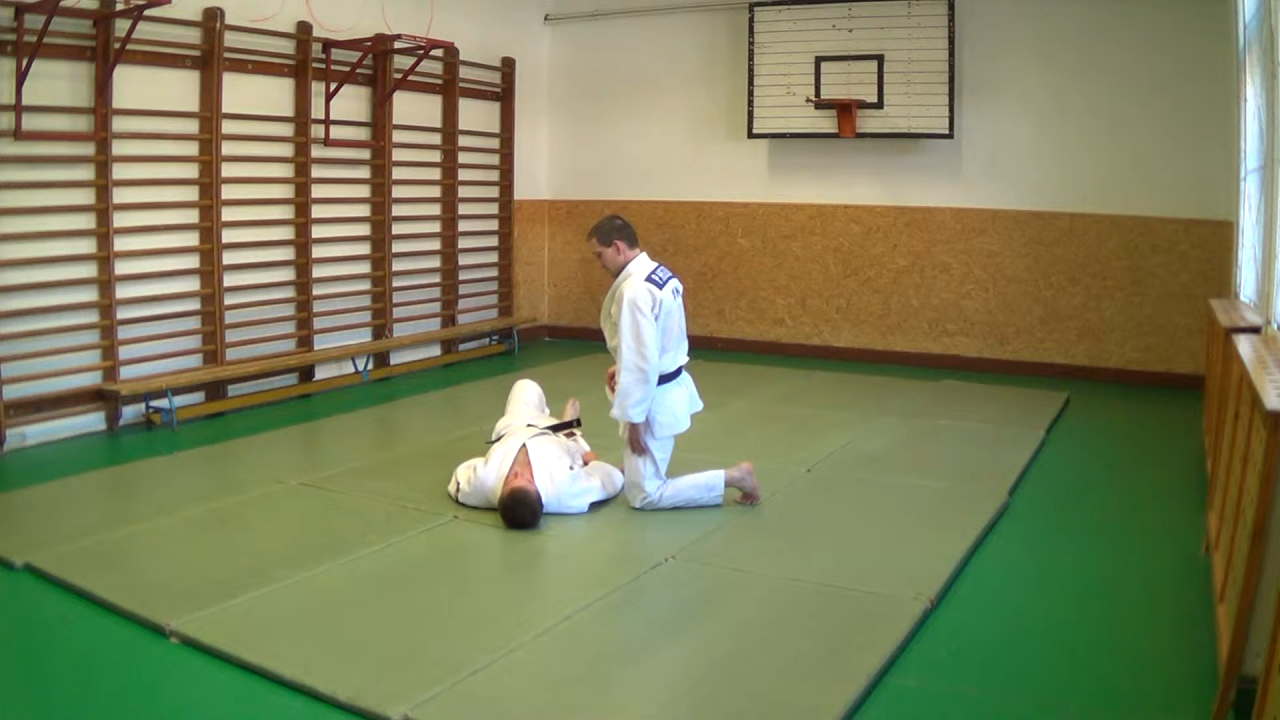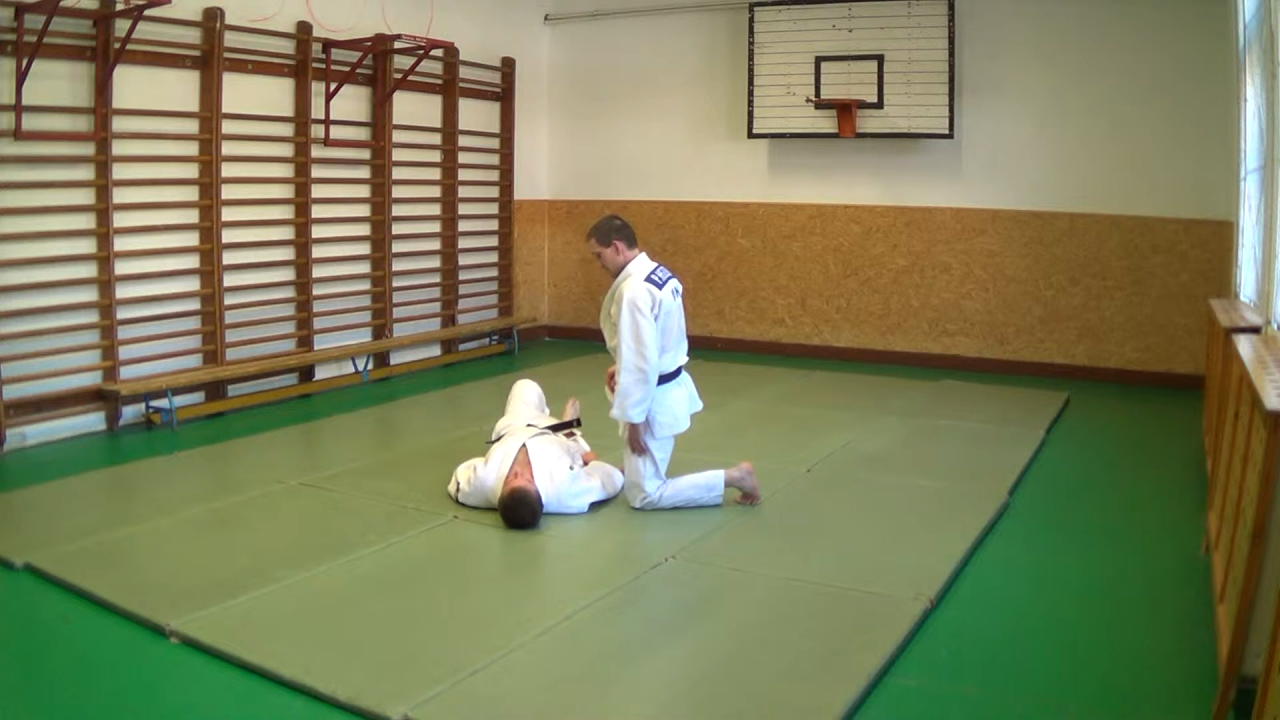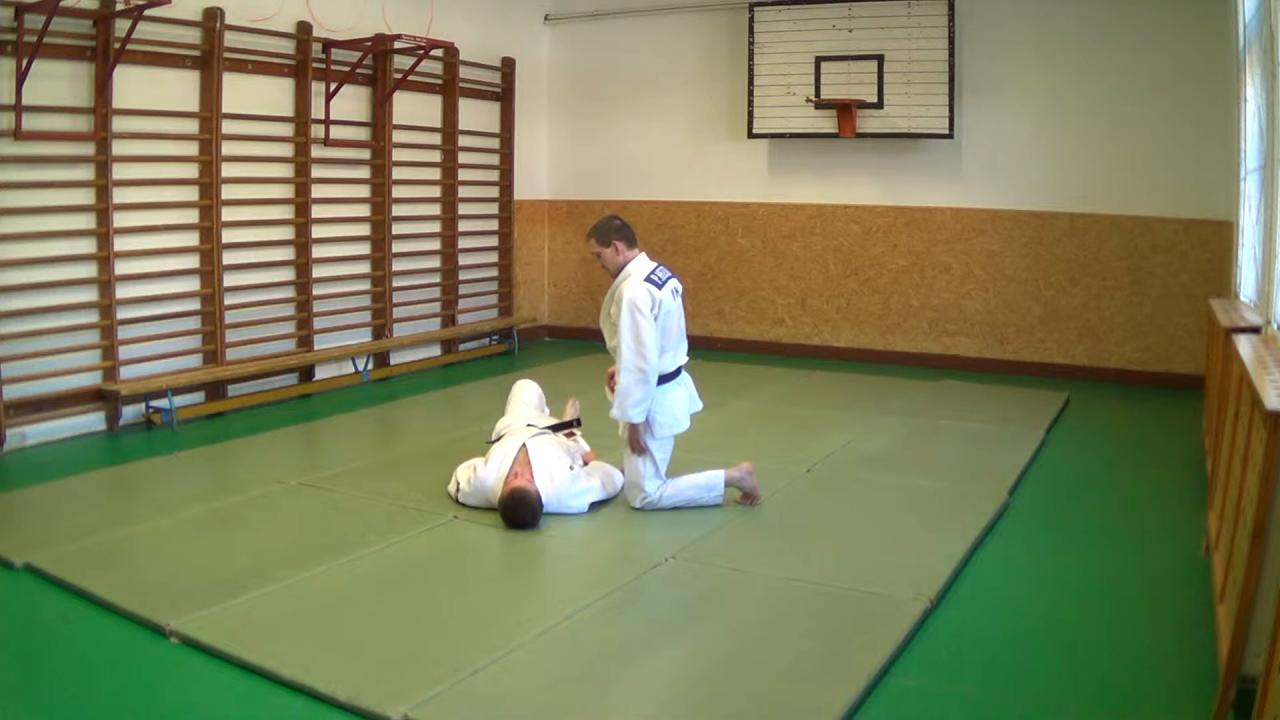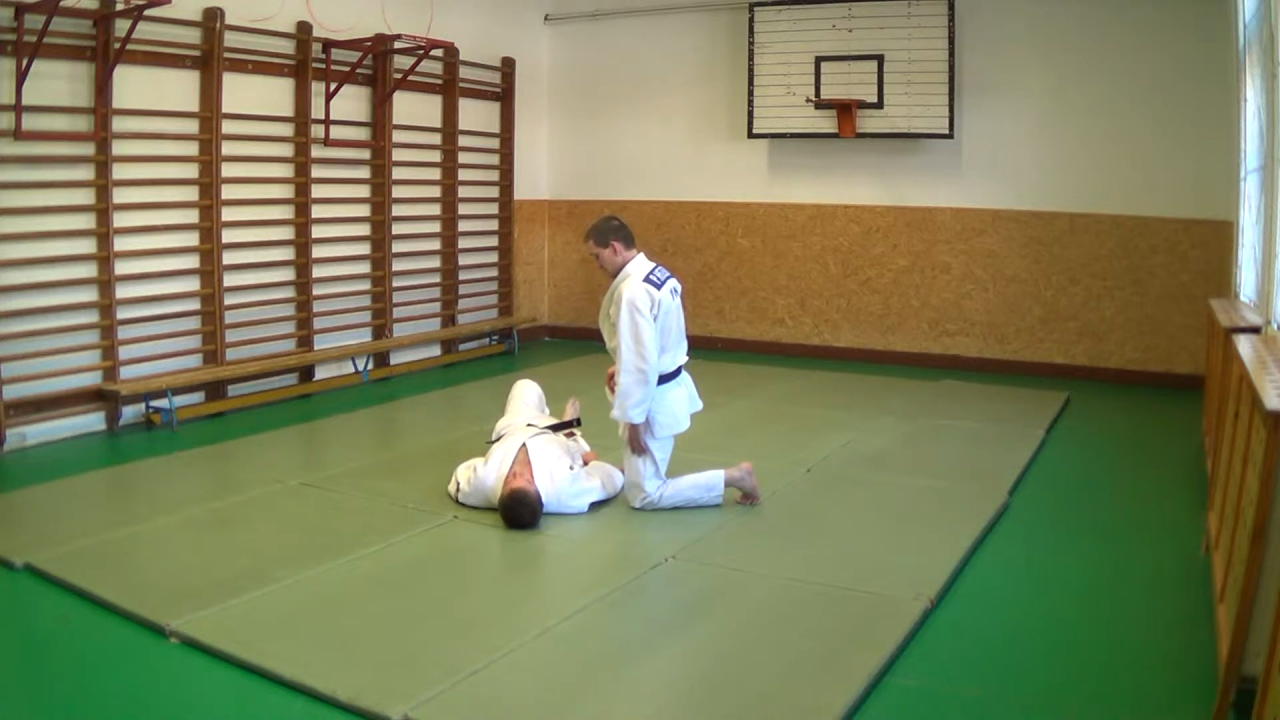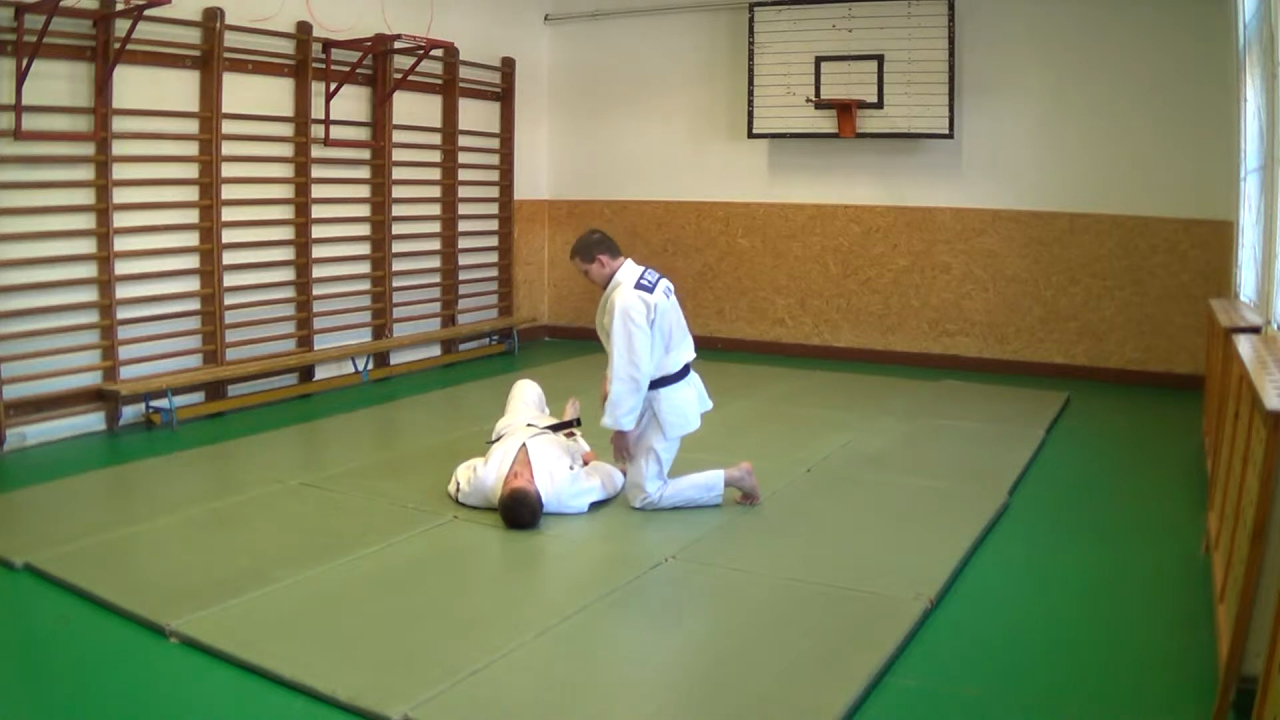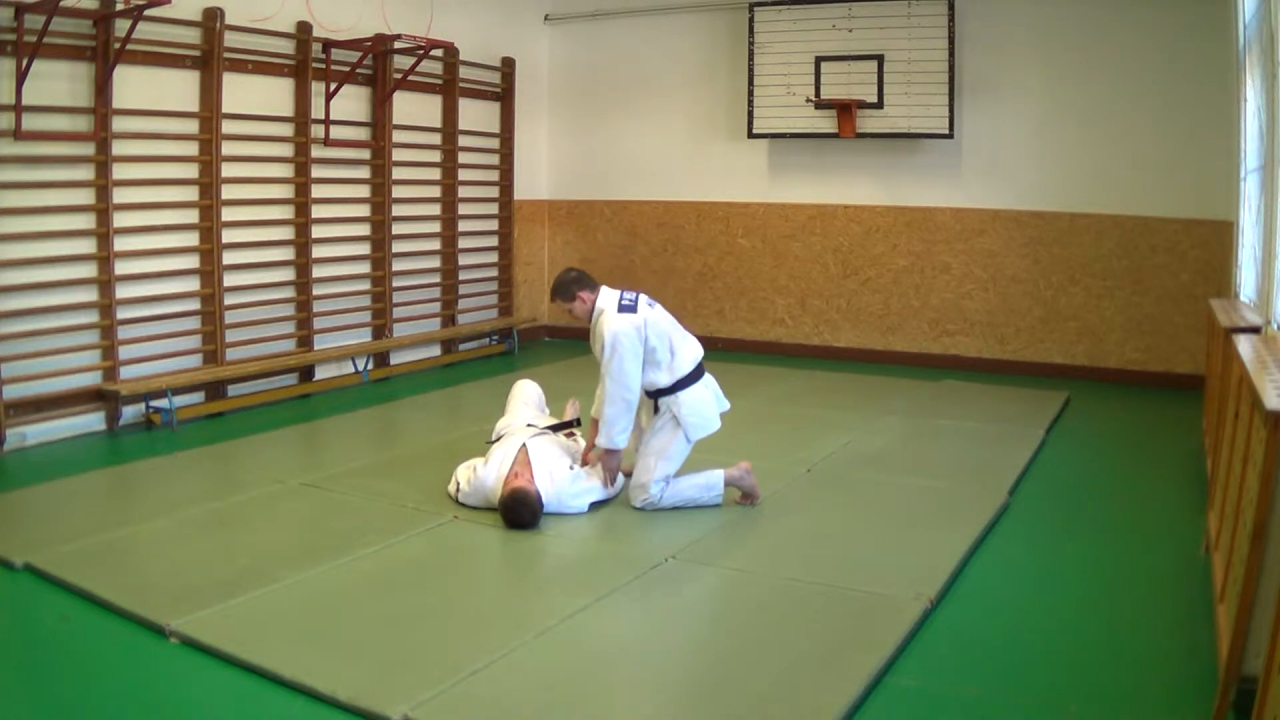
dt=0.3s
person 1, frame 1
left shoulder: (634, 290)
right shoulder: (656, 273)
left elbow: (641, 363)
left wrist: (634, 417)
right wrist: (621, 366)
left hip: (655, 398)
right hip: (668, 386)
left knee: (644, 495)
left ankle: (733, 477)
person 1, frame 2
left shoulder: (634, 290)
right shoulder: (656, 274)
left elbow: (641, 363)
left wrist: (634, 418)
right wrist: (620, 366)
left hip: (655, 397)
right hip: (669, 387)
left knee: (643, 495)
left ankle: (734, 477)
person 1, frame 3
left shoulder: (634, 290)
right shoulder: (655, 273)
left elbow: (641, 363)
left wrist: (634, 418)
right wrist: (620, 366)
left hip: (655, 398)
right hip: (668, 387)
left knee: (643, 495)
left ankle: (733, 476)
person 1, frame 4
left shoulder: (633, 290)
right shoulder: (655, 274)
left elbow: (641, 364)
left wrist: (635, 419)
right wrist: (621, 366)
left hip: (655, 398)
right hip: (669, 387)
left knee: (643, 496)
left ankle: (734, 477)
person 1, frame 5
left shoulder: (627, 299)
right shoulder: (642, 276)
left elbow: (632, 370)
left wrist: (620, 425)
right wrist: (612, 382)
left hip: (665, 399)
right hip: (674, 388)
left knee: (644, 495)
left ankle: (734, 477)
person 1, frame 6
left shoulder: (615, 324)
right shoulder: (619, 302)
left elbow: (622, 391)
right elbow: (613, 376)
left wrist: (612, 446)
right wrist: (596, 425)
left hip: (681, 403)
right hip: (684, 390)
left knee: (645, 495)
left ankle: (733, 476)
